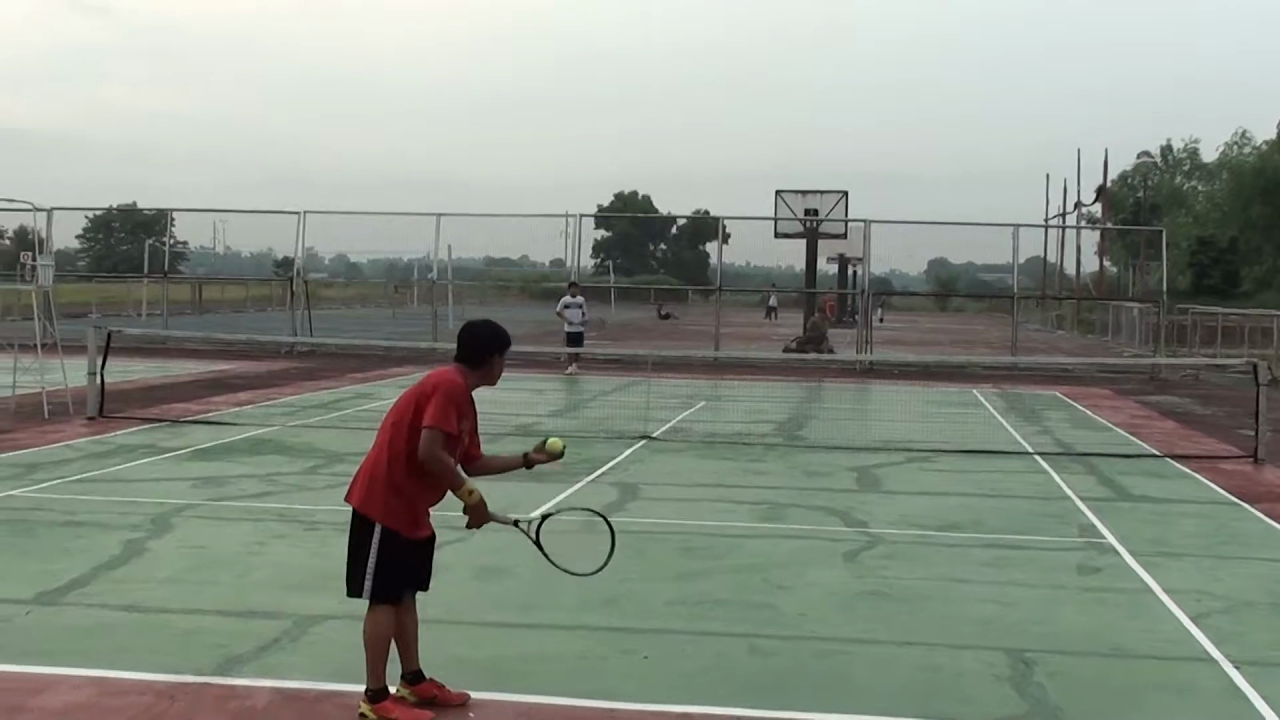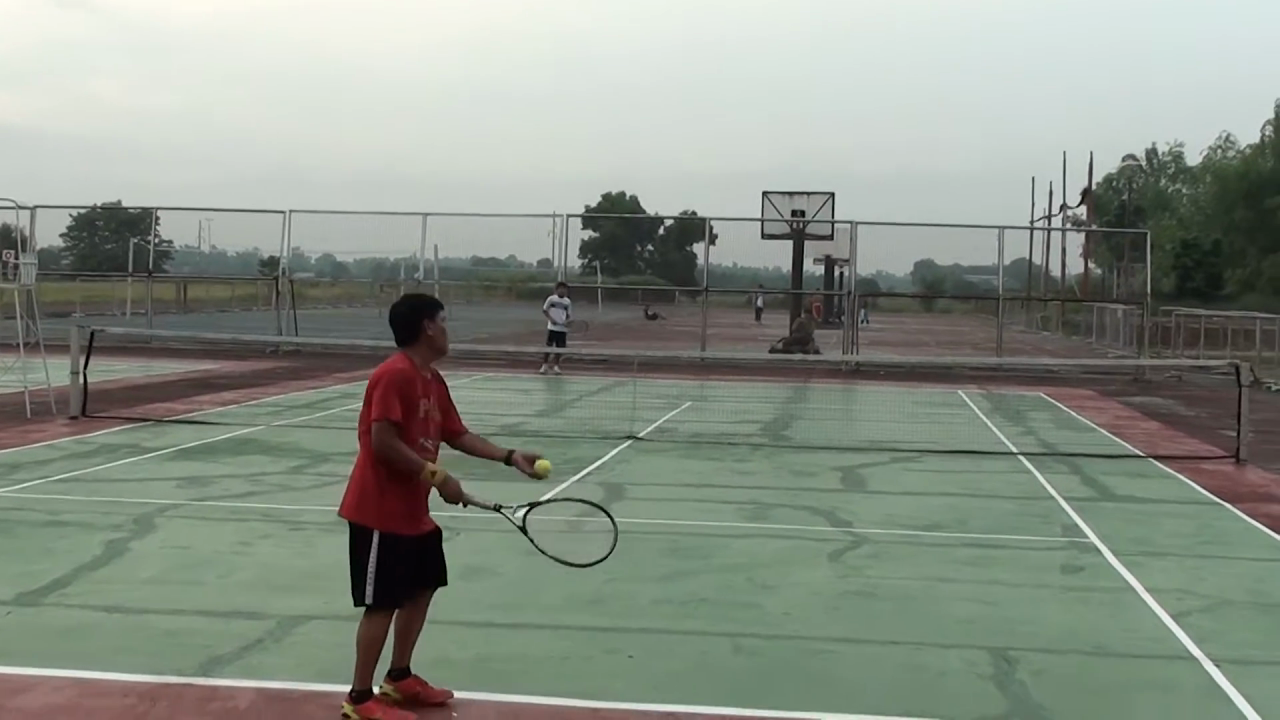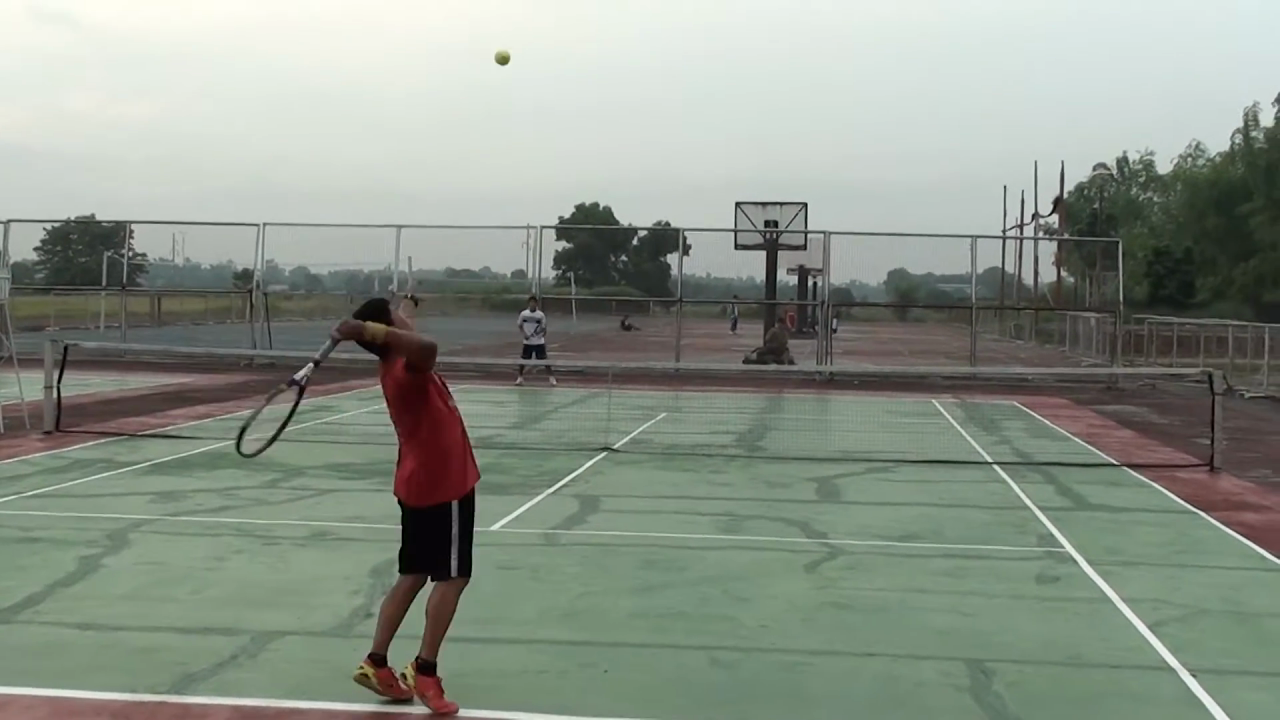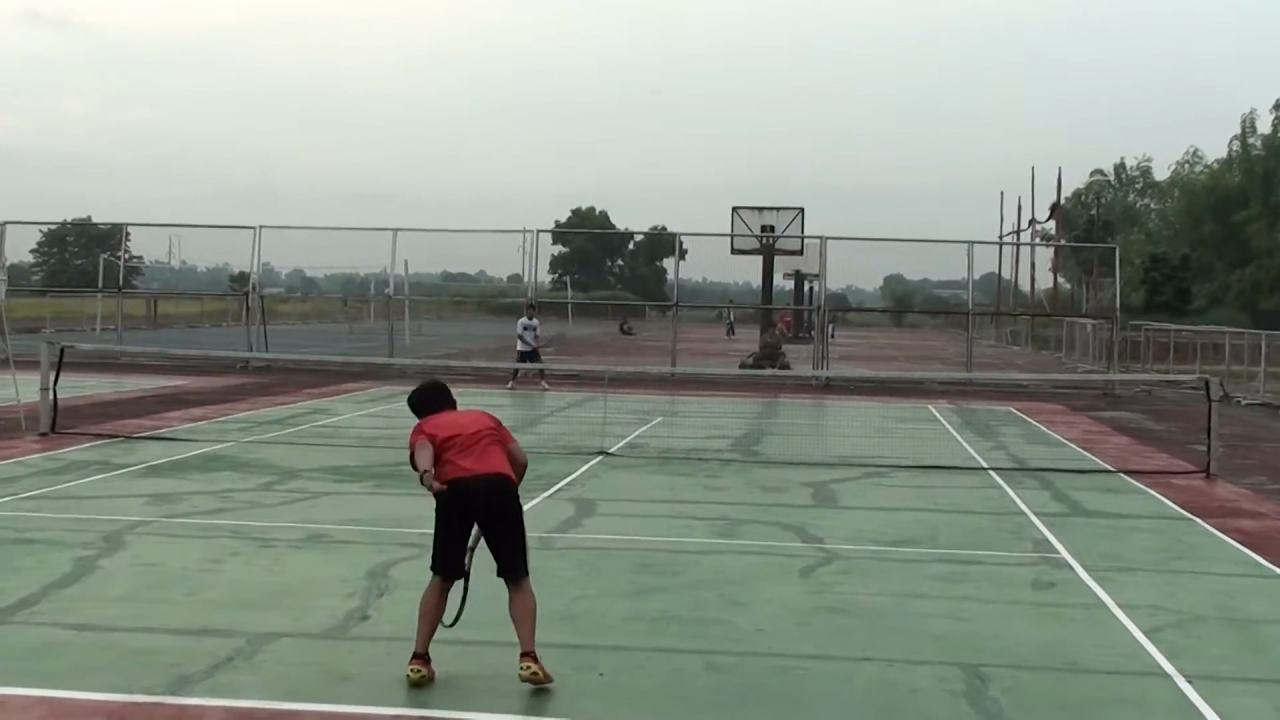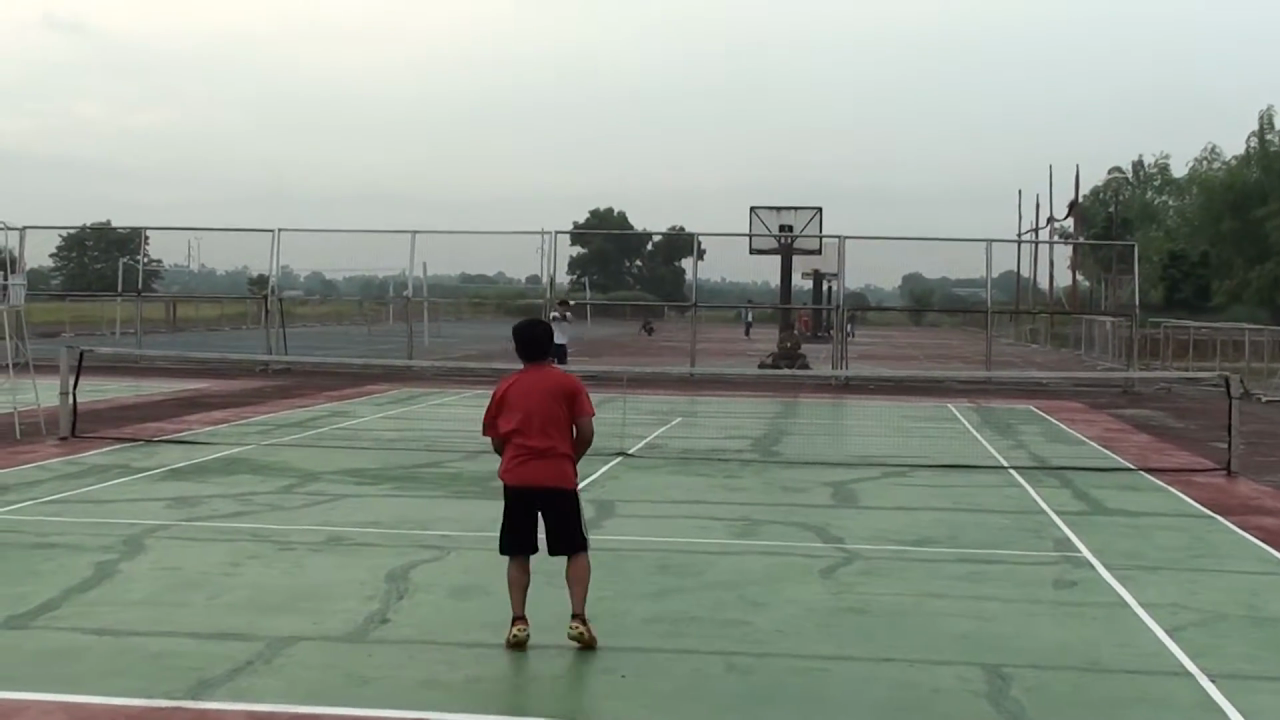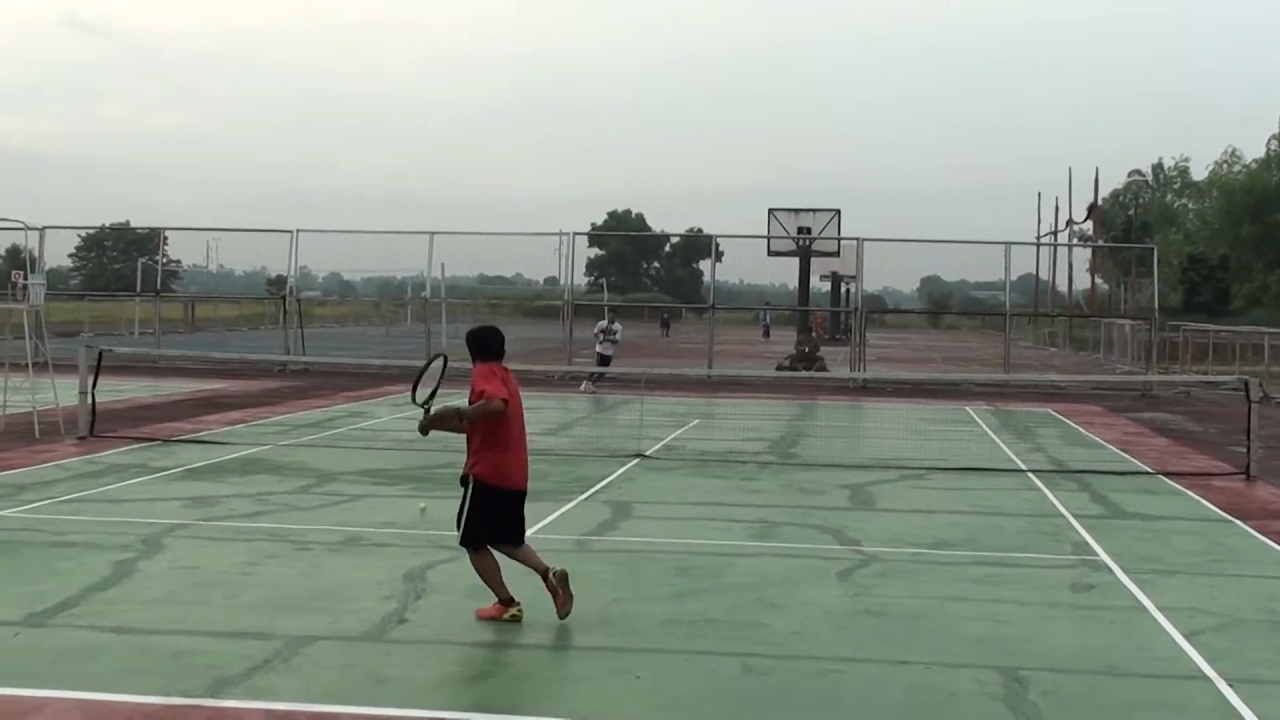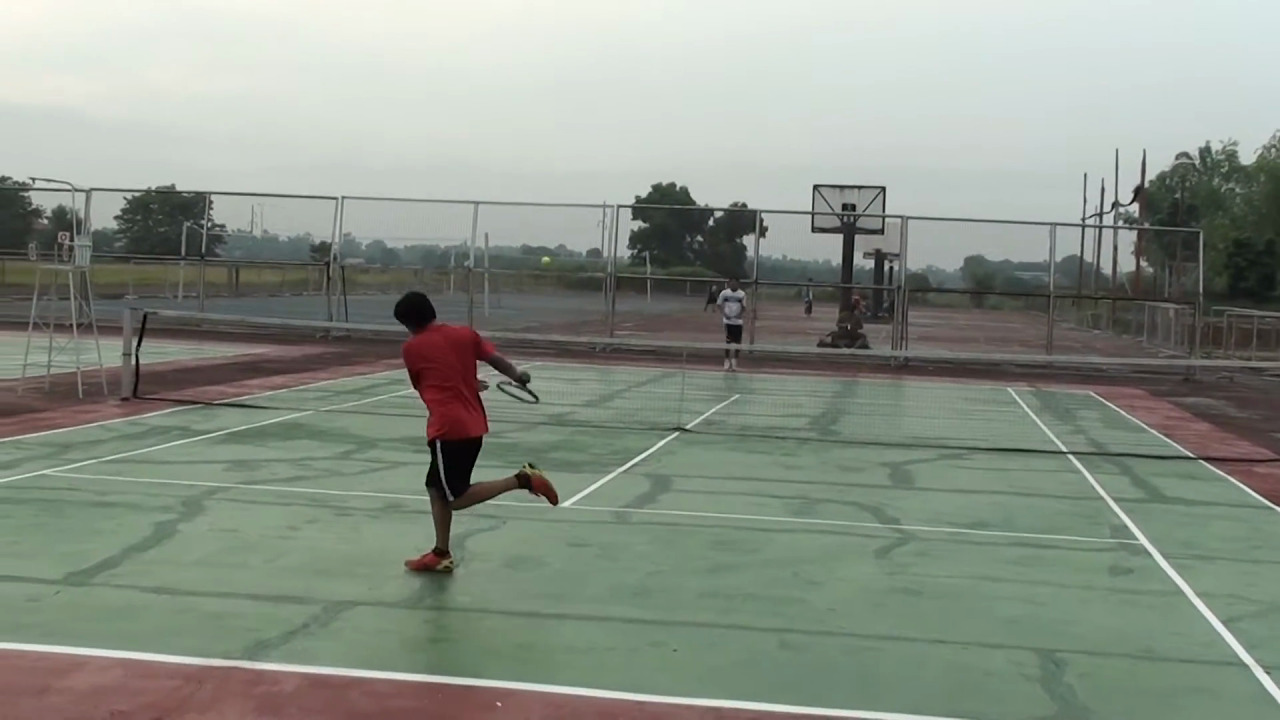
dt=0.7s
person 1, frame 1
left shoulder: (462, 396)
right shoulder: (448, 386)
left elbow: (472, 462)
right elbow: (429, 452)
left wrist: (528, 459)
right wrist: (471, 497)
left hip: (409, 509)
right hip: (383, 504)
left knee: (405, 594)
right knee: (385, 598)
left ankle: (414, 682)
person 1, frame 2
left shoulder: (432, 380)
right shoulder: (394, 374)
left elbow: (459, 435)
right elbow: (381, 443)
left wrist: (511, 457)
right wrist: (436, 476)
left hip: (415, 510)
right hip: (379, 511)
left knee: (421, 589)
right knee: (382, 602)
left ankle: (400, 678)
person 1, frame 3
left shoulder: (401, 364)
right shoulder: (406, 370)
right elbow: (426, 346)
right wrist: (369, 329)
left hip: (418, 483)
right hip: (442, 485)
left knee: (412, 576)
right knee: (453, 576)
left ankle: (376, 662)
right ankle: (425, 672)
person 1, frame 4
left shoulder: (423, 428)
right shoulder: (485, 417)
left elbow: (425, 452)
right elbow: (521, 461)
left wrist: (427, 475)
left hip: (454, 491)
right hip: (499, 486)
left knee: (442, 578)
right knee: (518, 580)
left ankle: (419, 660)
right ankle: (529, 660)
person 1, frame 5
left shoulder: (504, 388)
right shoulder: (569, 384)
left elbow: (497, 443)
right elbow: (586, 433)
left hip: (516, 480)
right hip: (558, 479)
left knee: (518, 555)
right knee: (577, 551)
left ankle: (518, 622)
right ankle: (578, 619)
person 1, frame 6
left shoulder: (484, 371)
right shoulder: (504, 376)
left elbow: (496, 405)
left wrist: (457, 412)
right wrist: (439, 421)
left hip: (490, 475)
right hip: (515, 475)
left knee: (473, 542)
right knee: (507, 541)
left ankle: (507, 604)
right ankle: (550, 575)
person 1, frame 7
left shoulder: (411, 348)
right shoulder: (465, 334)
right elbow: (496, 359)
right wrist: (517, 374)
left hip: (449, 429)
right hip: (473, 426)
left knee: (456, 498)
right knee: (437, 487)
left ankle: (522, 479)
right ankle: (441, 554)
